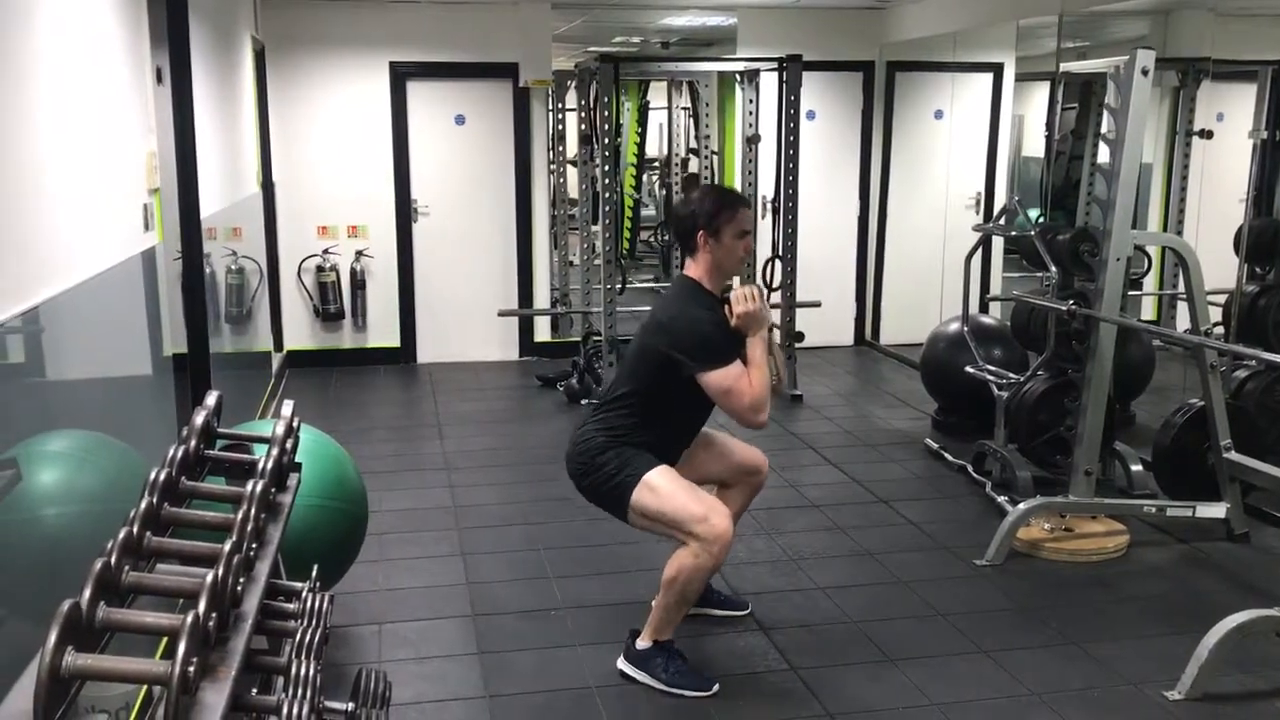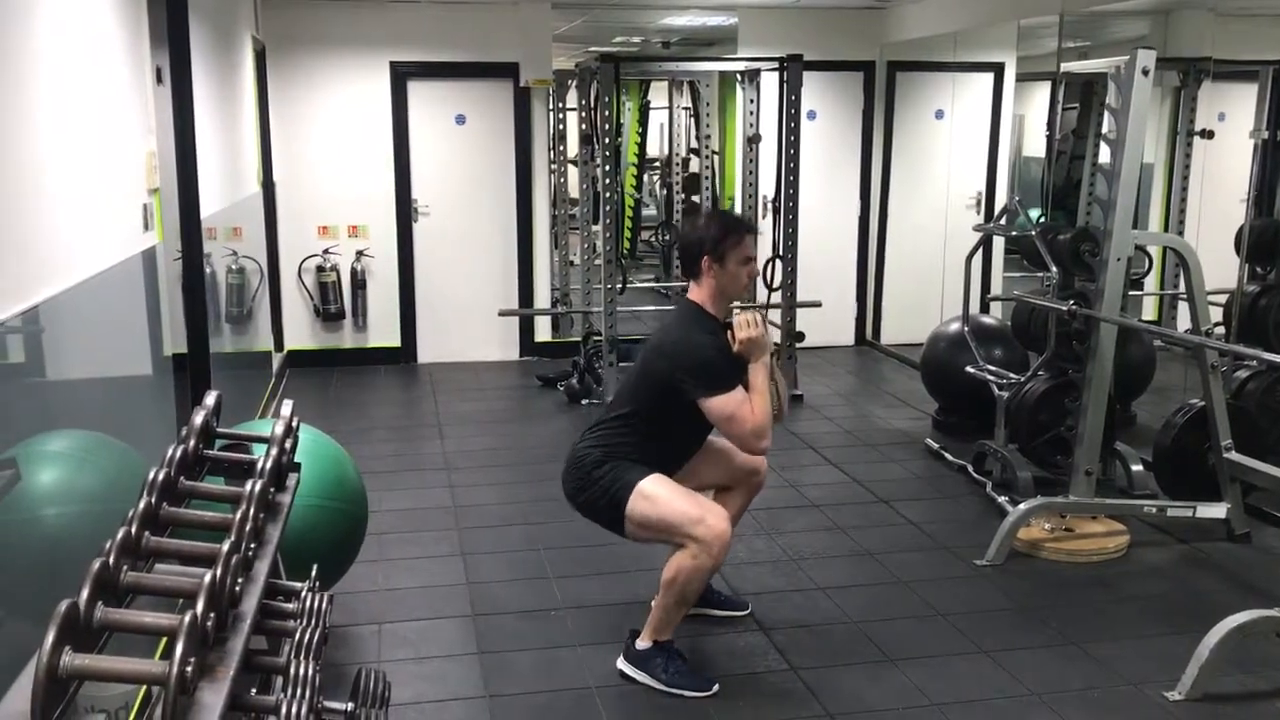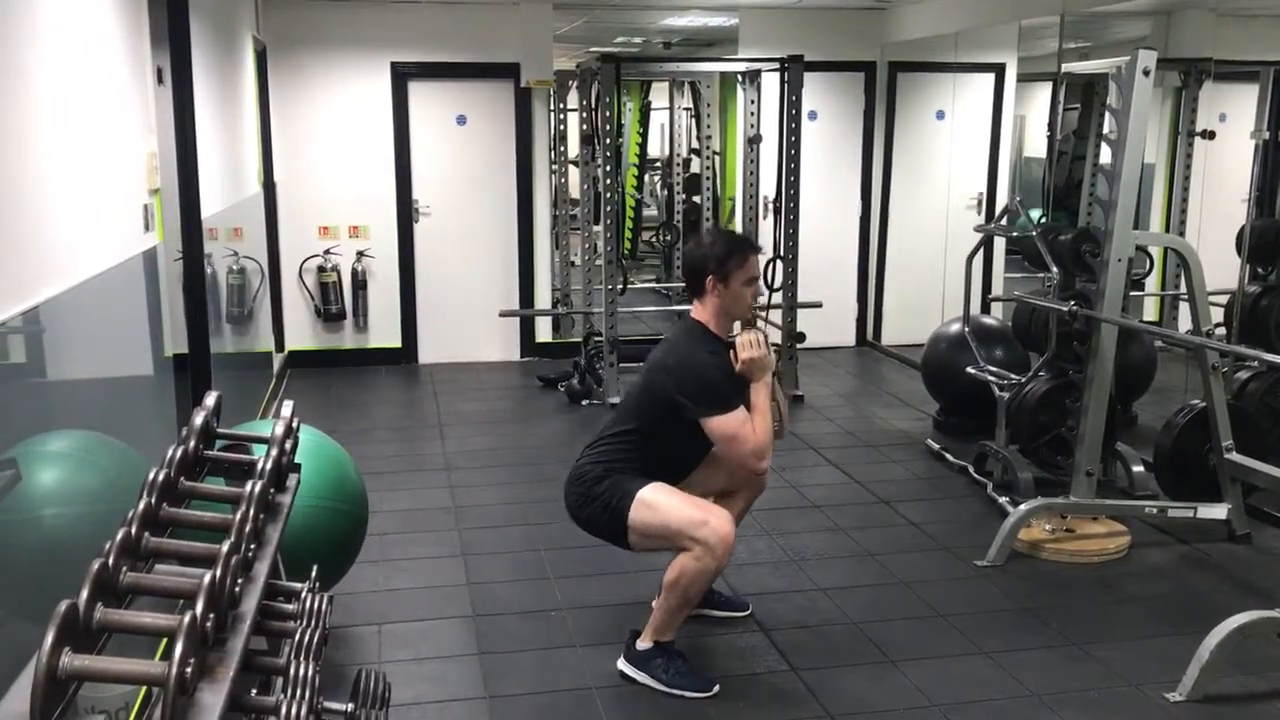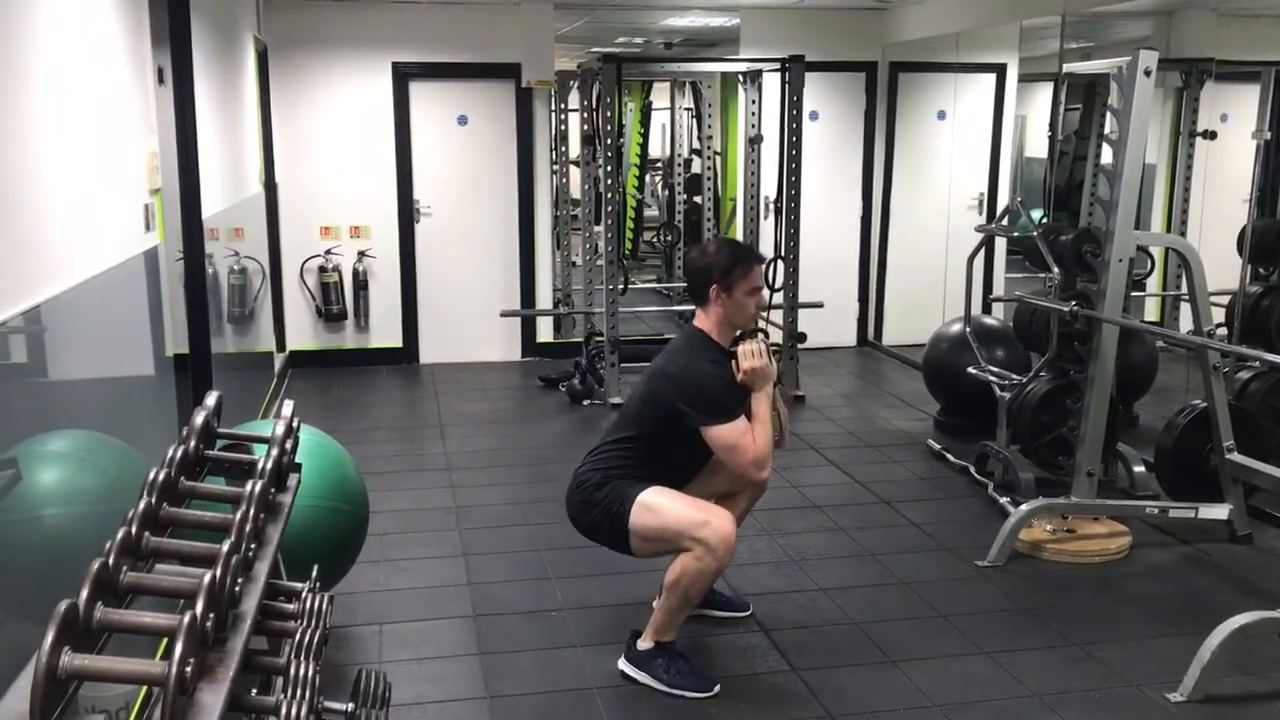
dt=0.3s
person 1, frame 1
left shoulder: (707, 303)
right shoulder: (691, 319)
left elbow: (765, 386)
right elbow: (754, 411)
left wrist: (754, 331)
right wrist: (755, 334)
left hip: (649, 439)
right hip: (605, 454)
left knee: (752, 467)
right knee: (713, 528)
left ankle: (688, 586)
right ankle: (647, 648)
person 1, frame 2
left shoulder: (707, 325)
right shoulder: (693, 344)
left elbow: (766, 416)
right elbow: (757, 437)
left wrist: (752, 354)
right wrist: (758, 359)
left hip: (643, 457)
right hip: (599, 473)
left knee: (750, 471)
right knee: (710, 530)
left ankle: (689, 586)
right ankle: (647, 649)
person 1, frame 3
left shoulder: (708, 343)
right shoulder: (696, 362)
left elbow: (766, 435)
right elbow: (757, 456)
left wrist: (759, 374)
right wrist: (760, 379)
left hip: (640, 471)
right hip: (601, 487)
left knee: (748, 478)
right knee: (714, 532)
left ankle: (689, 588)
right ankle: (647, 649)
person 1, frame 4
left shoulder: (708, 351)
right shoulder: (697, 371)
left elbow: (755, 462)
right elbow: (757, 465)
left wrist: (758, 385)
right wrist: (761, 389)
left hip: (643, 478)
right hip: (602, 494)
left knee: (748, 478)
right knee: (716, 532)
left ankle: (689, 588)
right ankle: (648, 650)
